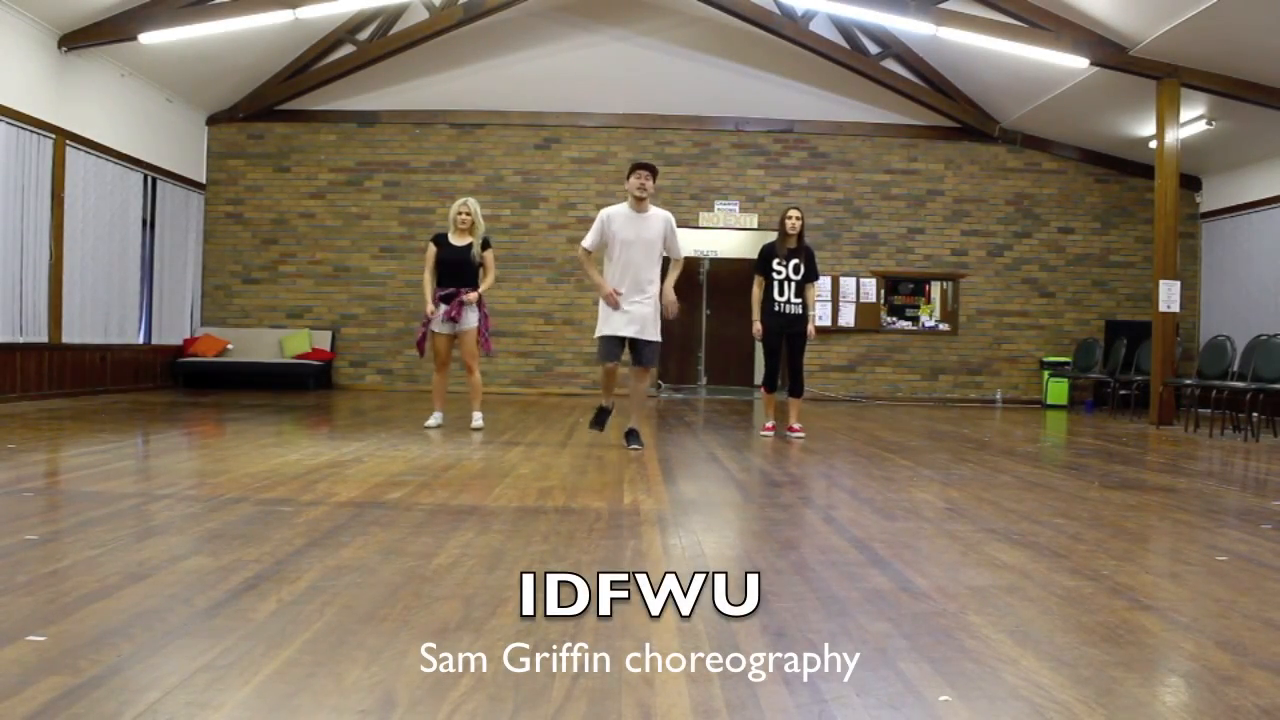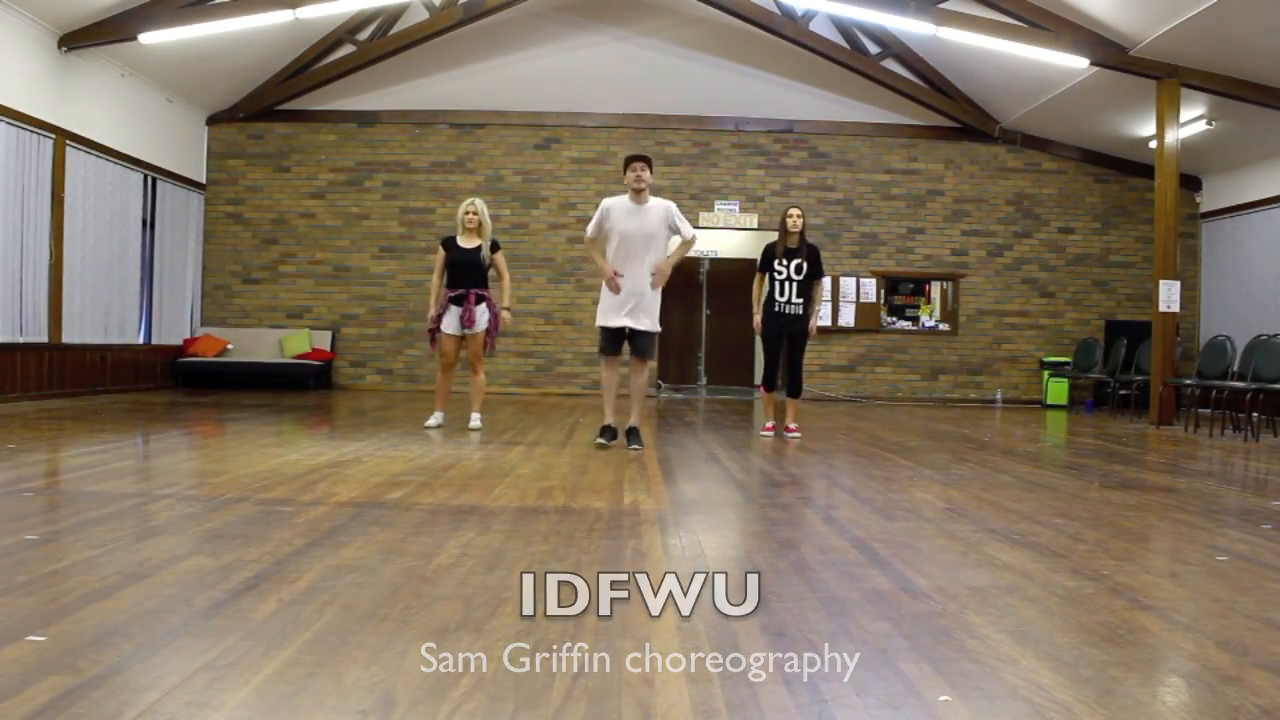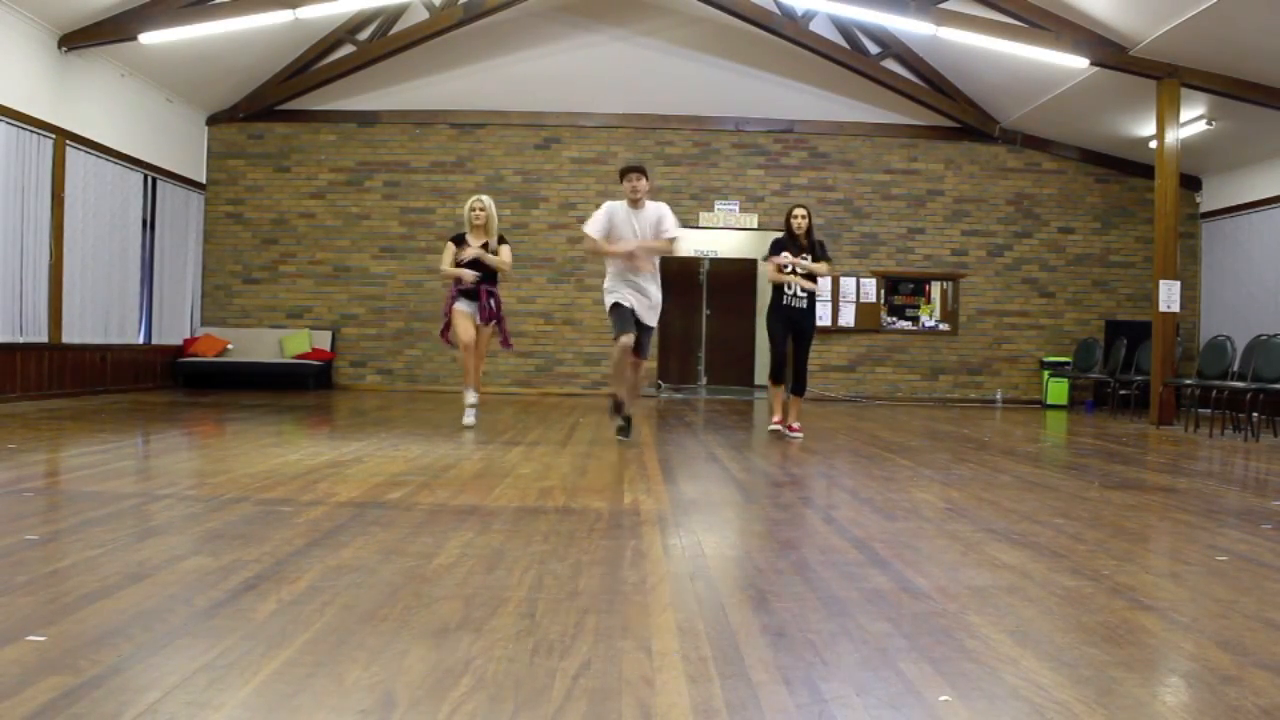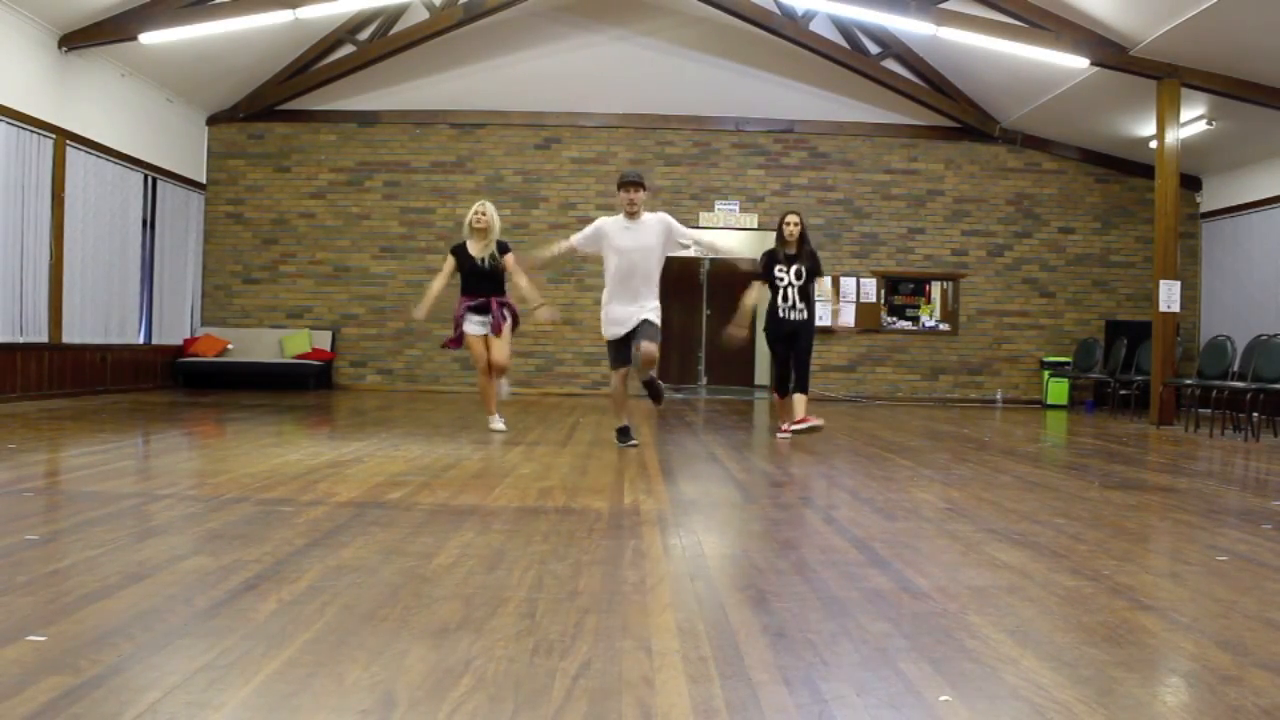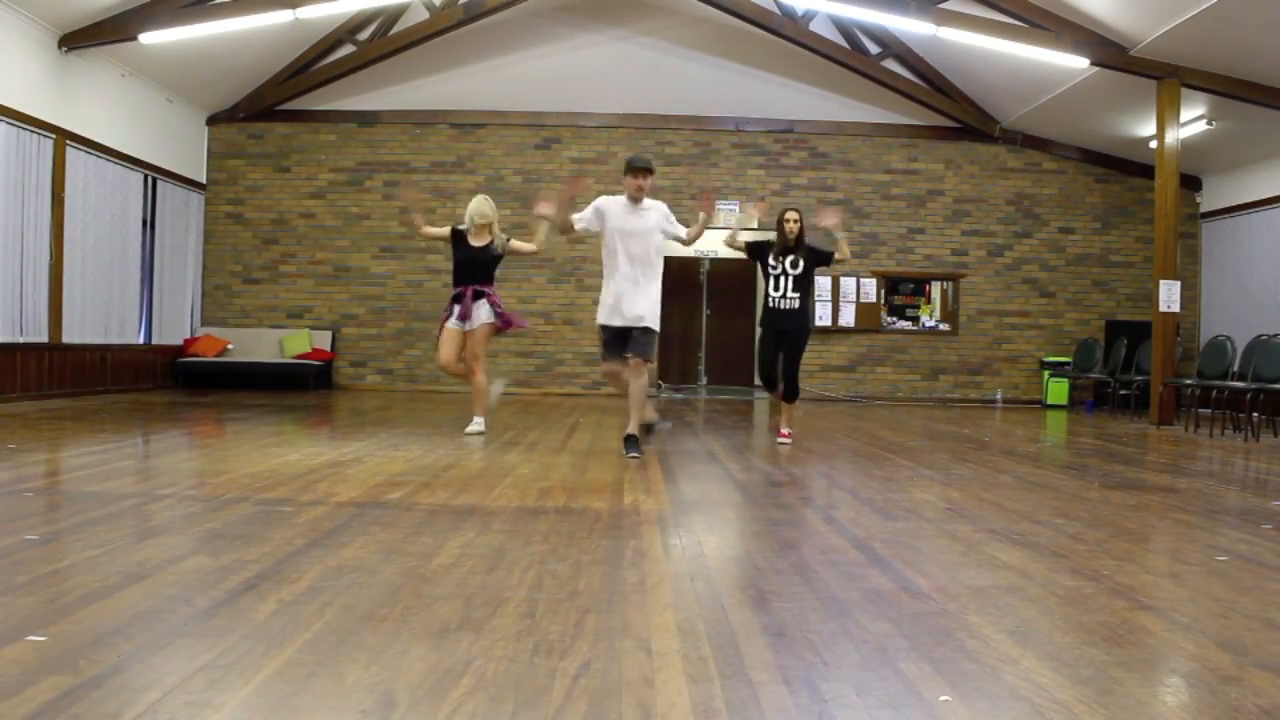
dt=0.4s
person 1, frame 1
left shoulder: (665, 219)
right shoulder: (608, 216)
left elbow: (677, 259)
right elbow: (584, 253)
left wrist: (669, 287)
right wrist: (601, 286)
left hip: (647, 308)
right hip: (615, 306)
left knee: (643, 369)
right knee: (609, 364)
left ankle: (633, 428)
right ankle: (605, 403)
person 1, frame 2
left shoulder: (666, 209)
right shoulder: (609, 207)
left elbow: (690, 238)
right elbow: (590, 240)
left wrist: (668, 264)
right wrist: (604, 268)
left hip: (646, 299)
right hip: (615, 297)
left knee: (640, 361)
right knee: (610, 359)
left ankle: (633, 426)
right ankle: (609, 424)
person 1, frame 3
left shoulder: (660, 210)
right shoulder: (610, 210)
left elbow: (667, 247)
right elbow: (590, 245)
left wrist: (635, 245)
right wrist: (629, 252)
left hip: (648, 295)
right hip: (619, 290)
left knee: (638, 359)
right knee: (625, 343)
left ankle: (626, 413)
right ankle: (617, 396)
person 1, frame 4
left shoulder: (661, 223)
right shoulder: (603, 226)
left elbow: (696, 241)
right elbow: (567, 245)
right wrist: (533, 258)
left hip: (646, 307)
right hip: (615, 310)
left knee: (649, 352)
right knee: (620, 371)
left ankle: (648, 376)
right ankle: (622, 425)
person 1, frame 5
left shoulder: (660, 210)
right shoulder: (605, 206)
left elbow: (688, 238)
right elbow: (567, 228)
left wrist: (704, 220)
right wrist: (563, 209)
left hip: (646, 302)
right hip: (613, 302)
left knee: (638, 364)
right knee: (610, 367)
left ankle: (632, 433)
right ankle: (647, 415)
person 2, frame 1
left shoulder: (481, 242)
right shoulder: (438, 240)
left elbow: (490, 275)
right elbow: (428, 273)
left wrist: (478, 293)
right wrist: (429, 301)
left hip: (469, 307)
right hip: (442, 306)
left knee: (471, 363)
right knee: (440, 364)
left ankle: (476, 414)
right ankle: (437, 413)
person 2, frame 2
left shoulder: (490, 245)
right shoulder: (448, 243)
left elbow: (504, 276)
right elbow: (438, 275)
left wrist: (505, 307)
right wrist: (432, 305)
left hip: (479, 307)
right hip: (452, 306)
left knee: (476, 365)
right knee: (446, 364)
left ankle: (475, 415)
right ankle: (438, 413)
person 2, frame 3
left shoulder: (498, 241)
right shoulder: (457, 240)
left elbow: (505, 266)
right elbow: (444, 268)
left wrist: (480, 253)
right wrist: (461, 271)
left hip: (486, 302)
right hip: (462, 299)
left knee: (478, 359)
right knee: (467, 341)
left ankle: (470, 410)
right ankle: (469, 389)
person 2, frame 4
left shoulder: (501, 249)
right shoulder: (458, 250)
left elbow: (519, 278)
right elbow: (441, 280)
left wrist: (538, 305)
right wrist: (424, 307)
left hip: (498, 312)
right hip: (471, 314)
left knee: (499, 362)
right knee: (482, 368)
left ankle: (499, 379)
right ankle: (493, 416)
person 2, frame 5
left shoulder: (500, 243)
right shoulder: (457, 235)
left elbow: (535, 247)
right elbow: (423, 230)
left wrist: (544, 219)
right wrist: (415, 214)
left hip: (482, 304)
right hip: (459, 305)
left knee: (475, 365)
right knee: (446, 363)
left ankle: (479, 420)
right ankle: (489, 385)
person 3, frame 1
left shoulder: (806, 253)
right shoulder: (768, 250)
left elbow: (809, 288)
right elbow: (757, 286)
left wrist: (811, 319)
right wrist: (756, 319)
left hip: (797, 320)
right hip: (772, 319)
left knee: (796, 370)
right knee: (772, 369)
left ankle: (794, 423)
right ankle: (769, 421)
person 3, frame 2
left shoulder: (811, 251)
right shoulder: (771, 250)
left elbow: (816, 285)
right elbow: (759, 280)
left wrist: (814, 316)
right wrist: (756, 313)
left hip: (799, 320)
right hip: (773, 318)
left knee: (795, 369)
right knee: (771, 368)
left ankle: (791, 422)
right ankle: (769, 420)
person 3, frame 3
left shoulder: (817, 246)
right shoulder: (779, 244)
left elbow: (823, 270)
right elbow: (772, 276)
left wrist: (791, 260)
right wrist: (801, 281)
left hip: (805, 314)
right hip: (779, 312)
left knee: (800, 366)
right knee: (778, 358)
left ankle: (793, 421)
right ankle: (777, 417)
person 3, frame 4
left shoulder: (809, 256)
right shoulder: (770, 256)
left elbow: (820, 286)
right elbow: (755, 291)
right wrist: (740, 324)
left hip: (803, 325)
right hip: (777, 323)
left knee: (801, 370)
right knee: (782, 374)
left ankle: (800, 417)
right ankle: (785, 421)
person 3, frame 5
left shoulder: (809, 252)
right shoulder: (765, 249)
left elbow: (844, 256)
right elbow: (730, 242)
left wrist: (835, 230)
left hip: (797, 323)
right hip: (771, 322)
left knee: (790, 373)
right knee: (766, 373)
left ankle: (785, 426)
right ankle: (783, 400)
